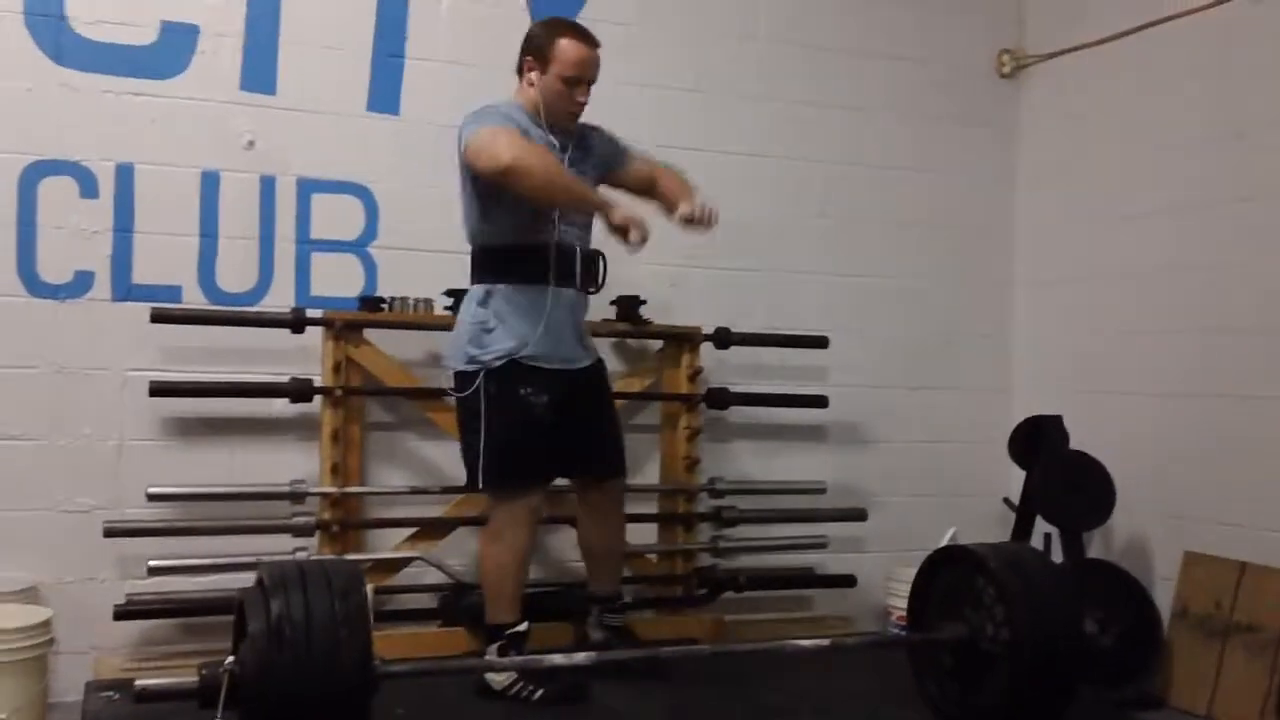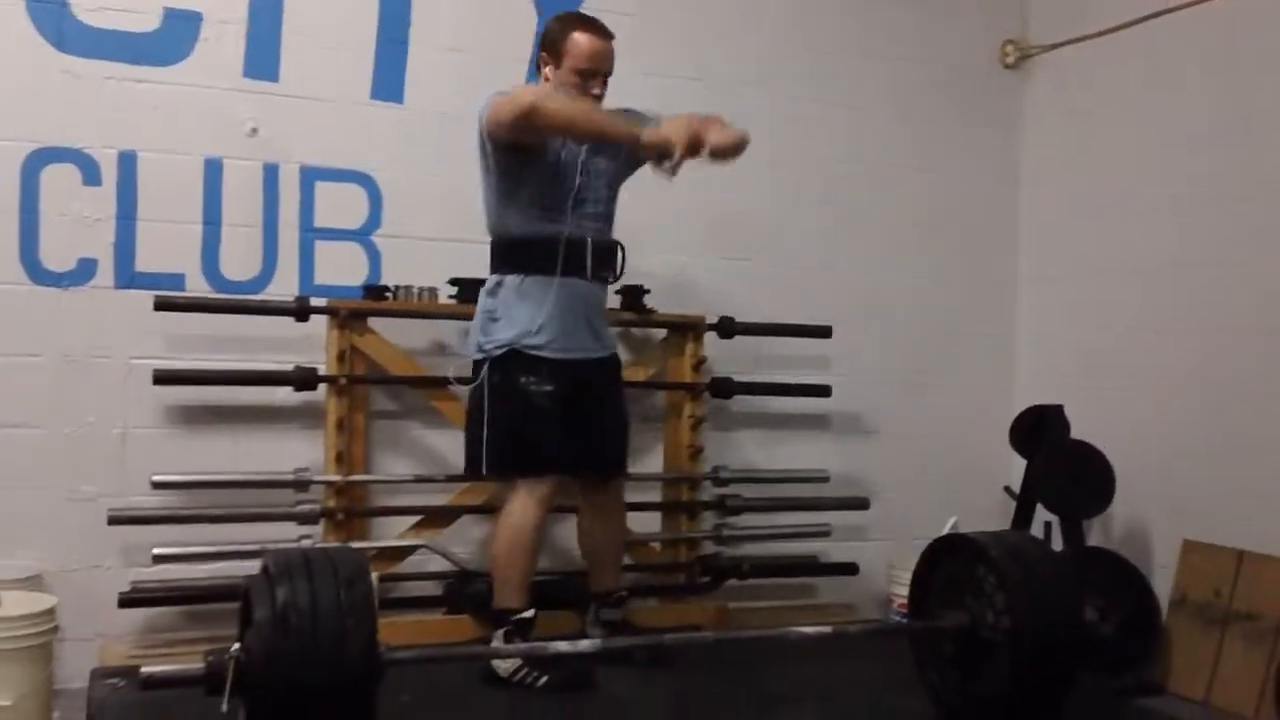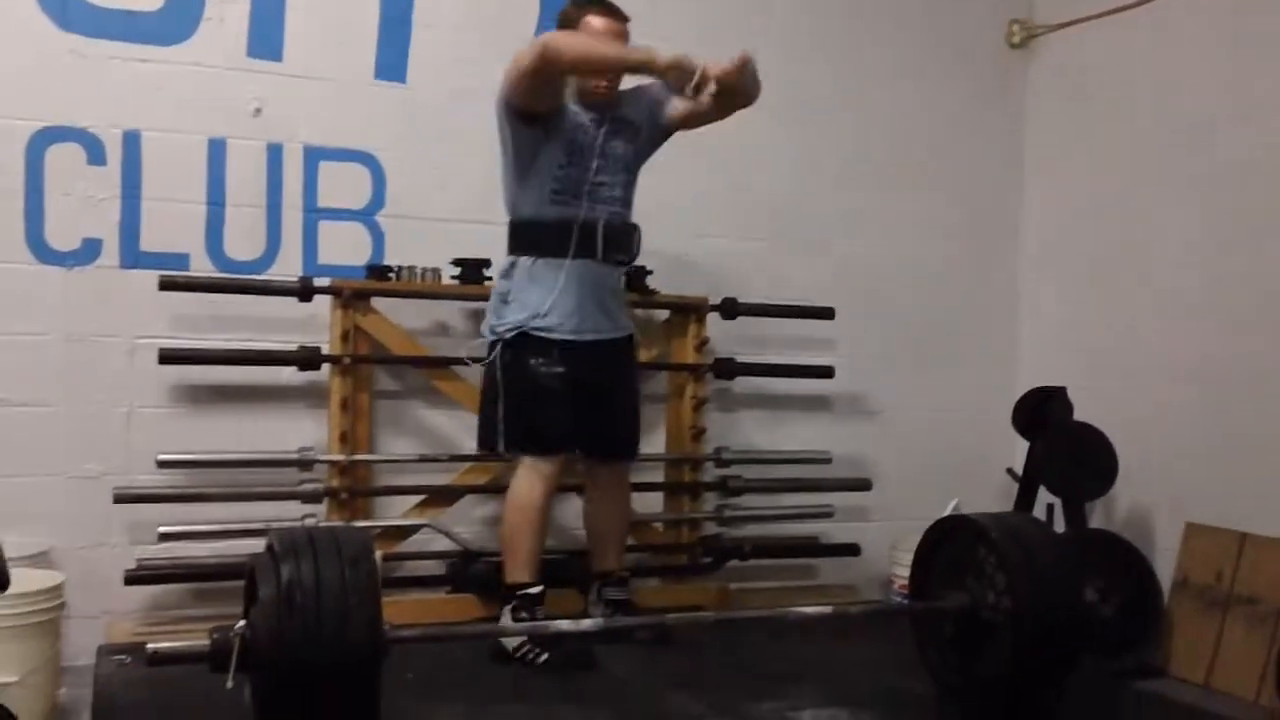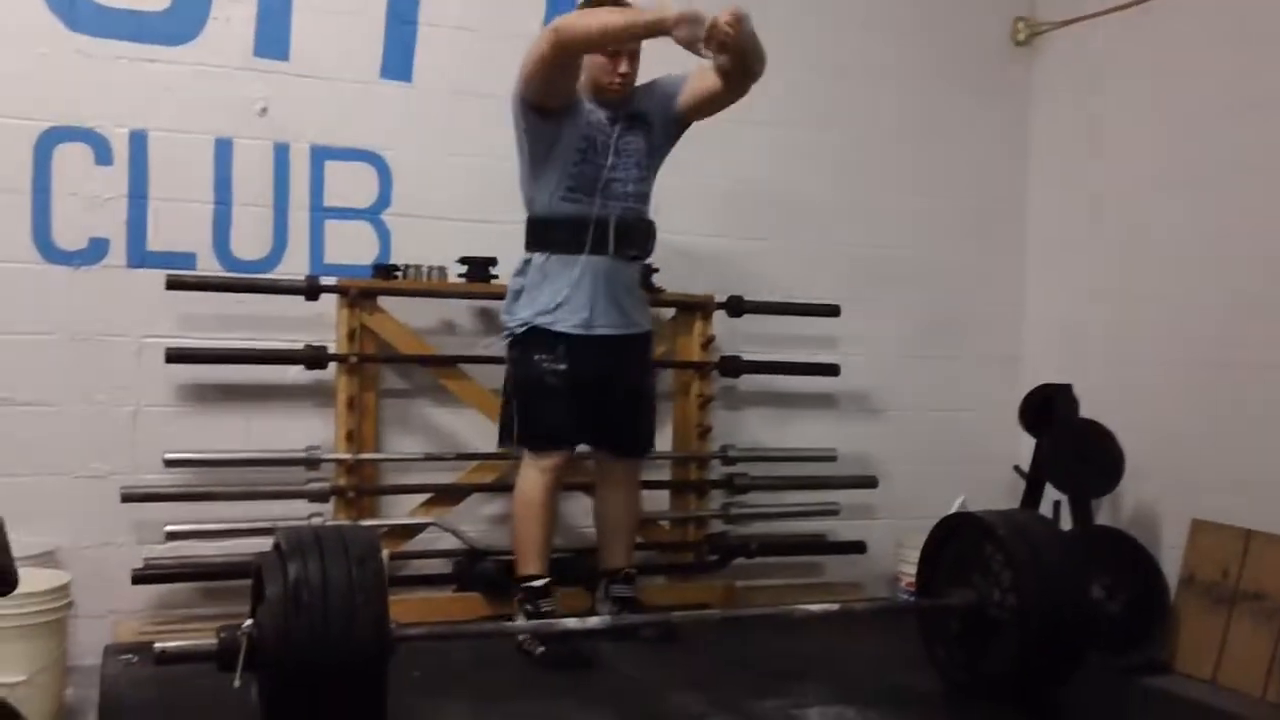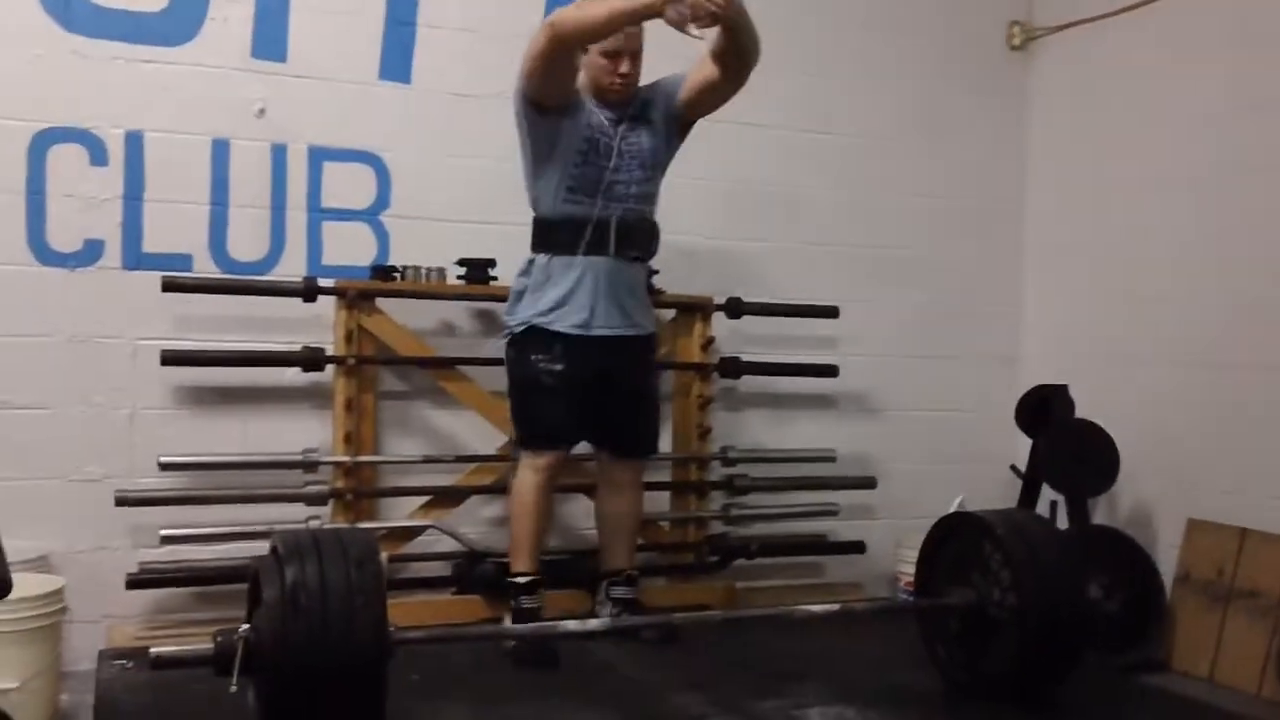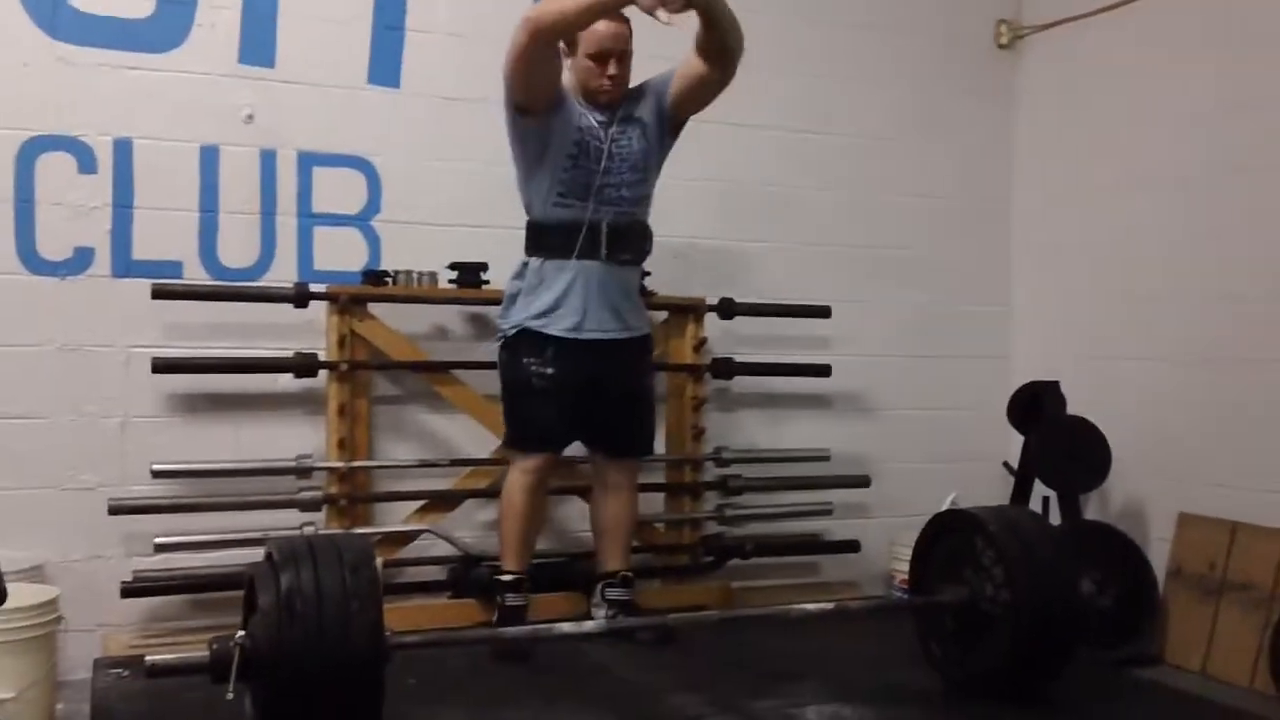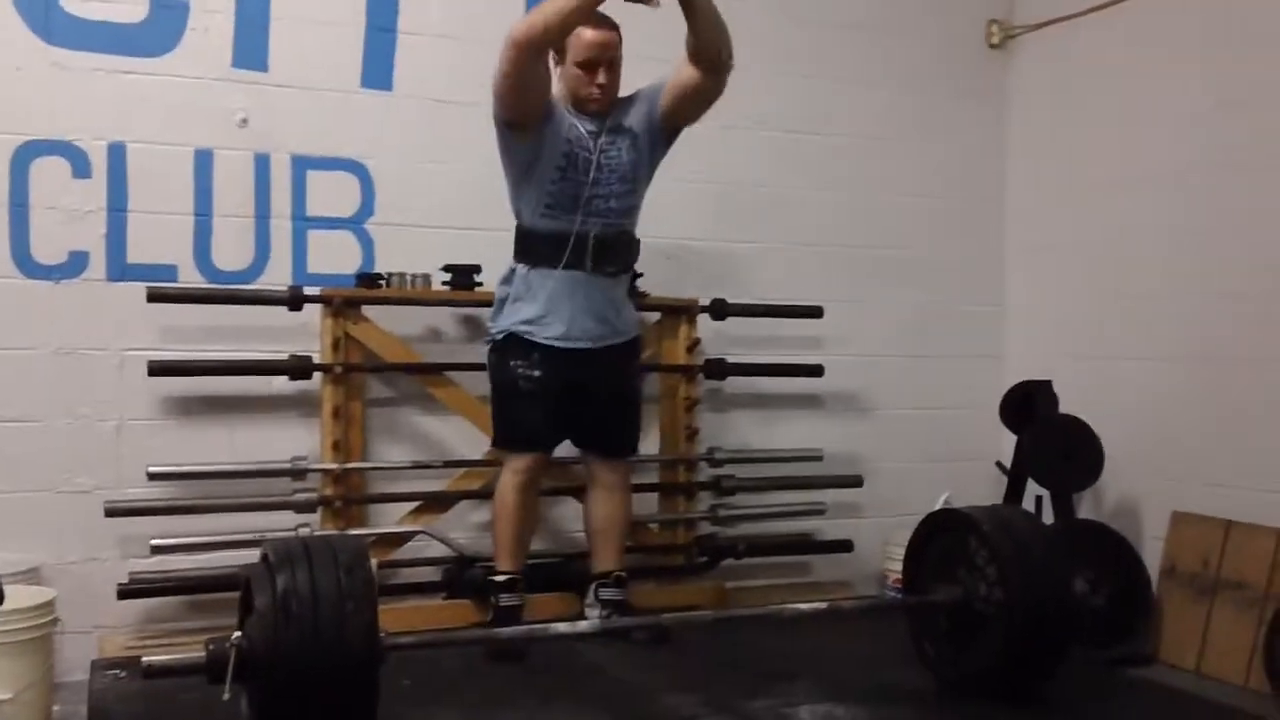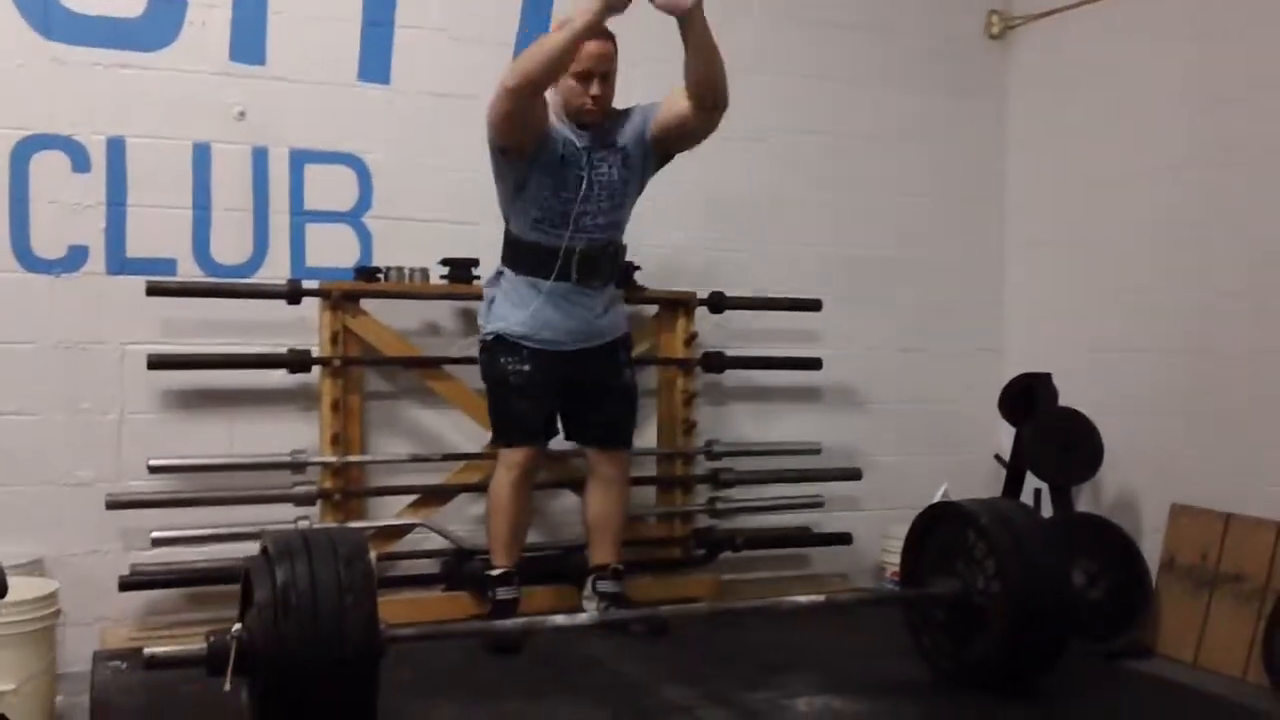
dt=0.1s
person 1, frame 1
left shoulder: (584, 140)
right shoulder: (493, 127)
left elbow: (650, 168)
right elbow: (507, 161)
left wrist: (683, 198)
right wrist: (607, 206)
left hip: (572, 350)
right hip: (506, 351)
left knee: (604, 484)
right knee: (517, 500)
left ankle: (607, 619)
right ankle: (504, 656)
person 1, frame 2
left shoulder: (612, 130)
right shoulder: (516, 117)
left elbow: (691, 129)
right elbow: (535, 105)
left wrist: (716, 134)
right wrist: (639, 136)
left hip: (590, 342)
right hip: (521, 340)
left knee: (602, 483)
right knee: (531, 487)
left ankle: (608, 616)
right ankle: (510, 643)
person 1, frame 3
left shoulder: (637, 112)
right shoulder: (533, 106)
left elbow: (725, 97)
left wrist: (734, 74)
right wrist: (659, 63)
left hip: (607, 325)
right hip: (535, 320)
left knee: (610, 464)
right knee: (541, 462)
left ankle: (609, 597)
right ankle: (522, 616)
person 1, frame 4
left shoulder: (654, 106)
right shoulder: (548, 101)
left elbow: (740, 75)
left hip: (624, 320)
right hip: (549, 317)
left knee: (623, 460)
right knee: (546, 457)
left ankle: (617, 594)
right ankle: (531, 606)
person 1, frame 5
left shoulder: (661, 109)
right shoulder: (555, 107)
left elbow: (736, 66)
left hip: (628, 323)
right hip: (552, 319)
left knee: (625, 463)
right knee: (542, 457)
left ankle: (618, 596)
right ankle: (523, 602)
person 1, frame 6
left shoulder: (651, 109)
right shoulder: (543, 110)
left elbow: (722, 60)
left hip: (622, 325)
right hip: (545, 321)
left knee: (619, 465)
right knee: (534, 459)
left ankle: (613, 596)
right ankle: (510, 600)
person 1, frame 7
left shoulder: (644, 117)
right shoulder: (532, 114)
left elbow: (711, 71)
left hip: (611, 331)
right hip: (533, 327)
left knee: (612, 467)
right knee: (524, 462)
left ankle: (607, 595)
right ankle: (505, 599)
person 1, frame 8
left shoulder: (637, 132)
right shoulder: (526, 129)
left elbow: (707, 106)
right elbow: (517, 84)
left hip: (600, 330)
right hip: (522, 326)
left knee: (610, 458)
right knee: (519, 455)
left ankle: (605, 587)
right ankle: (502, 592)
